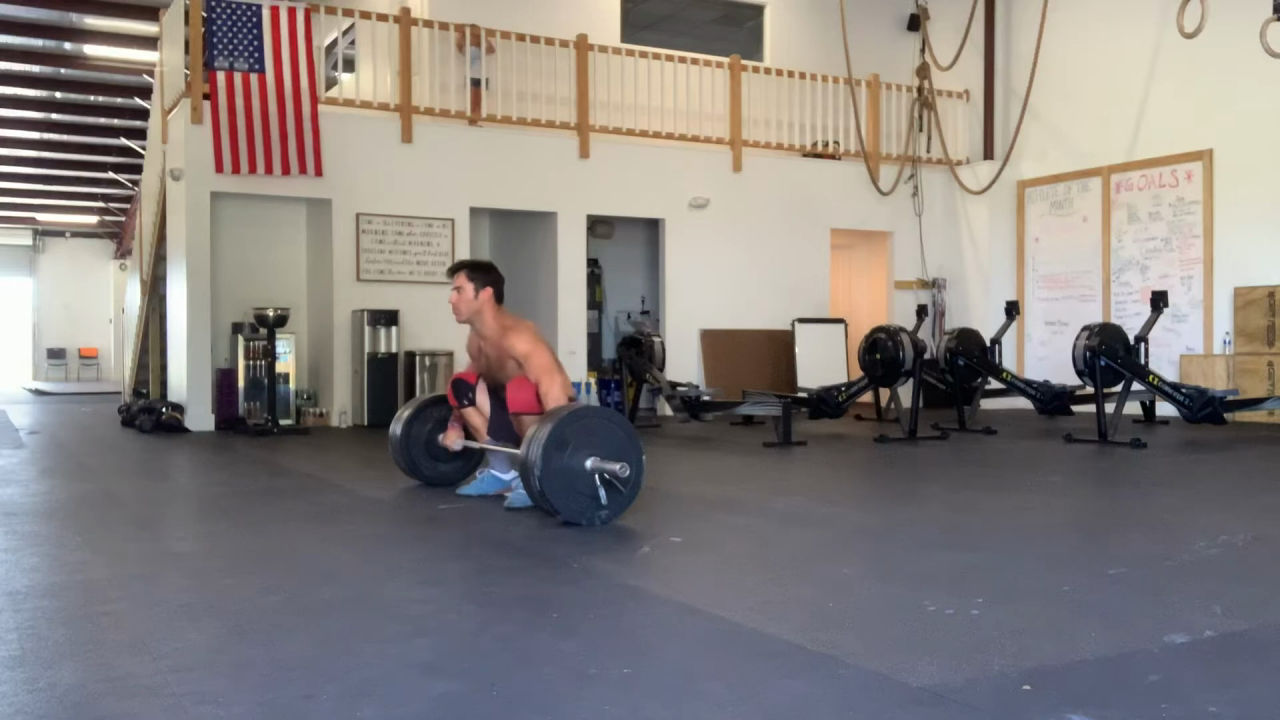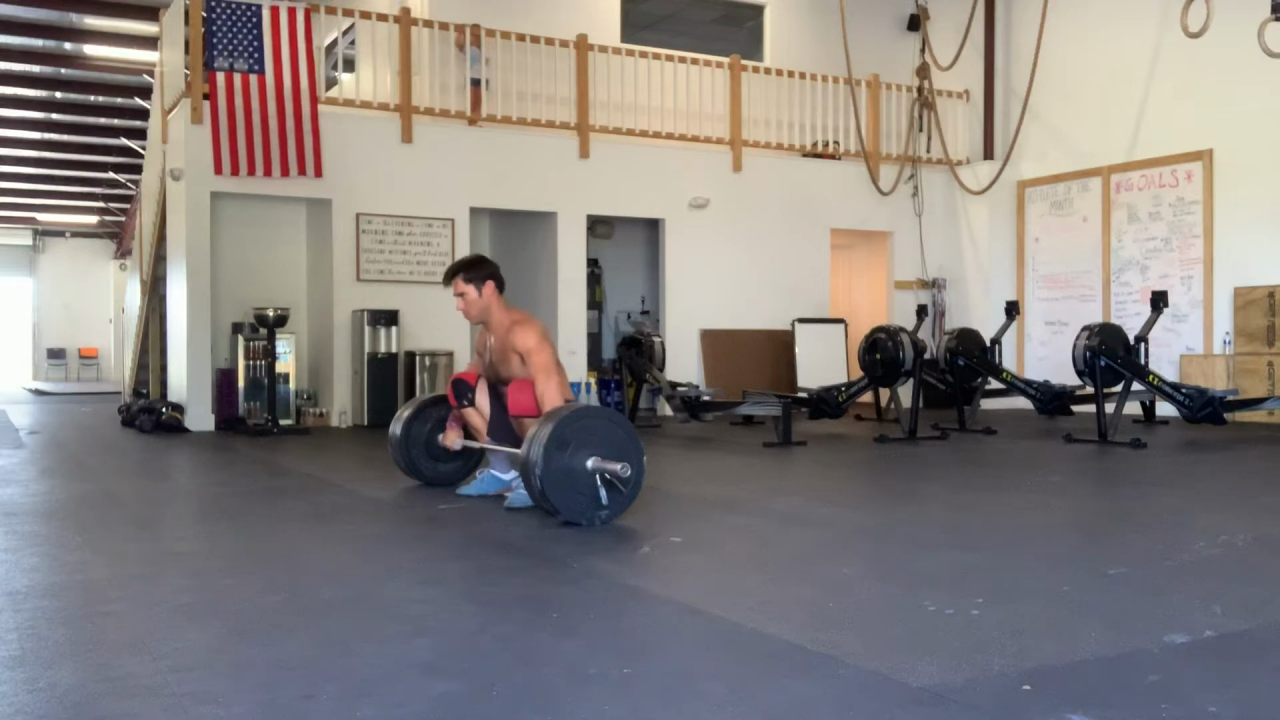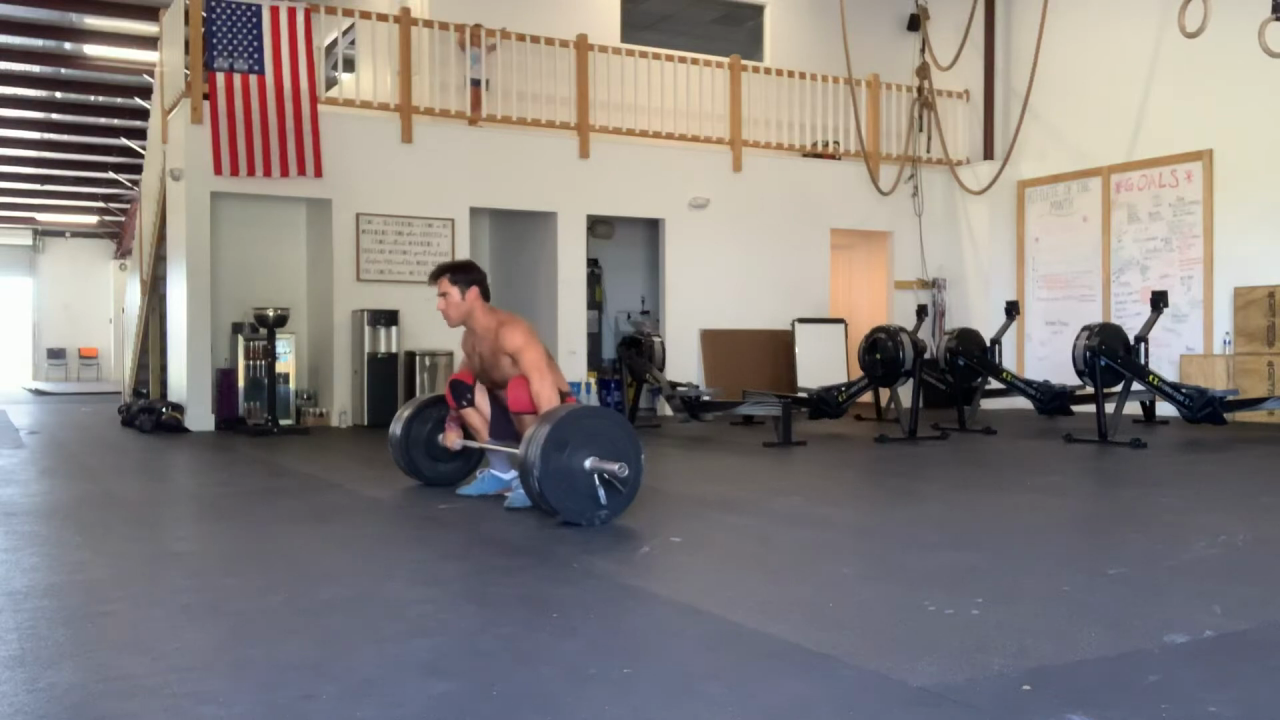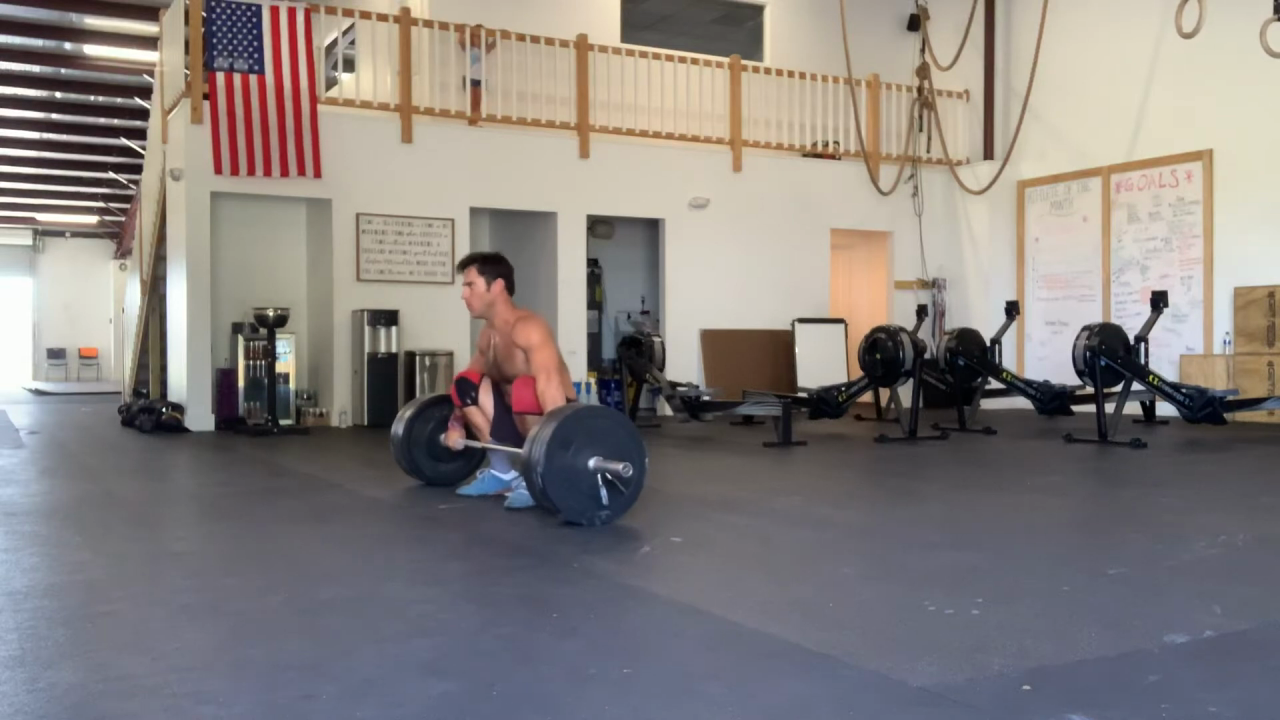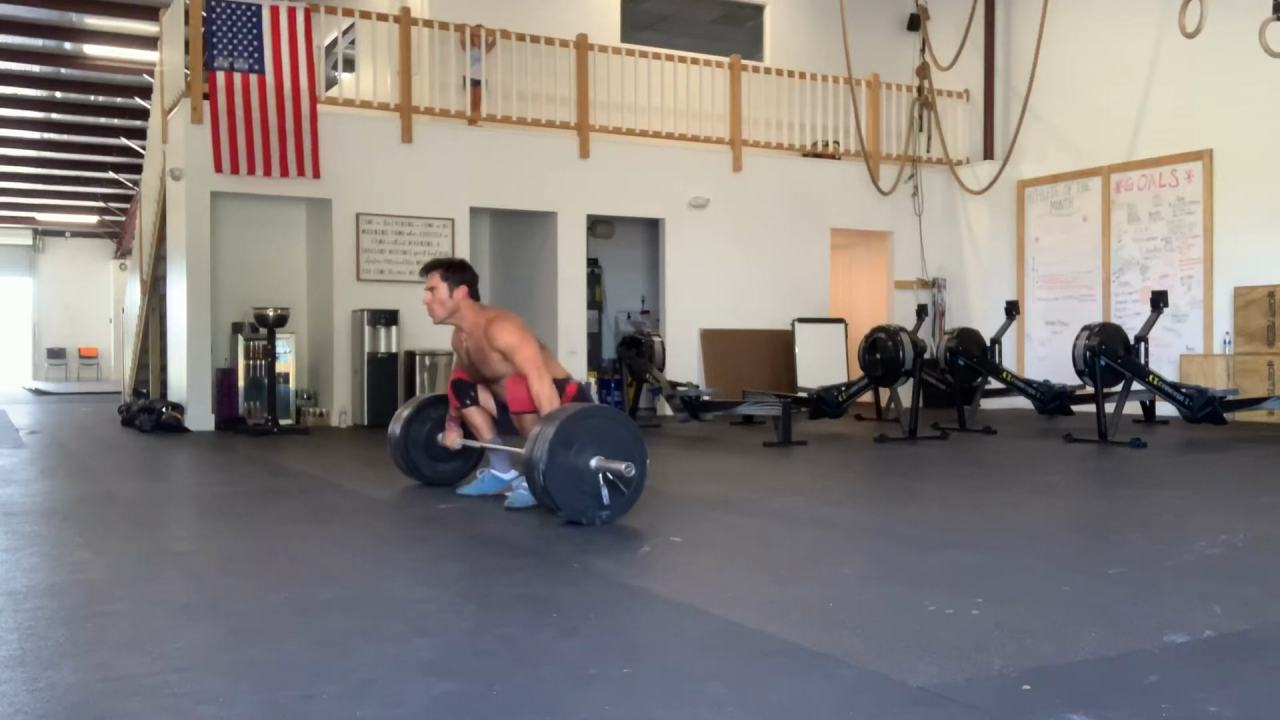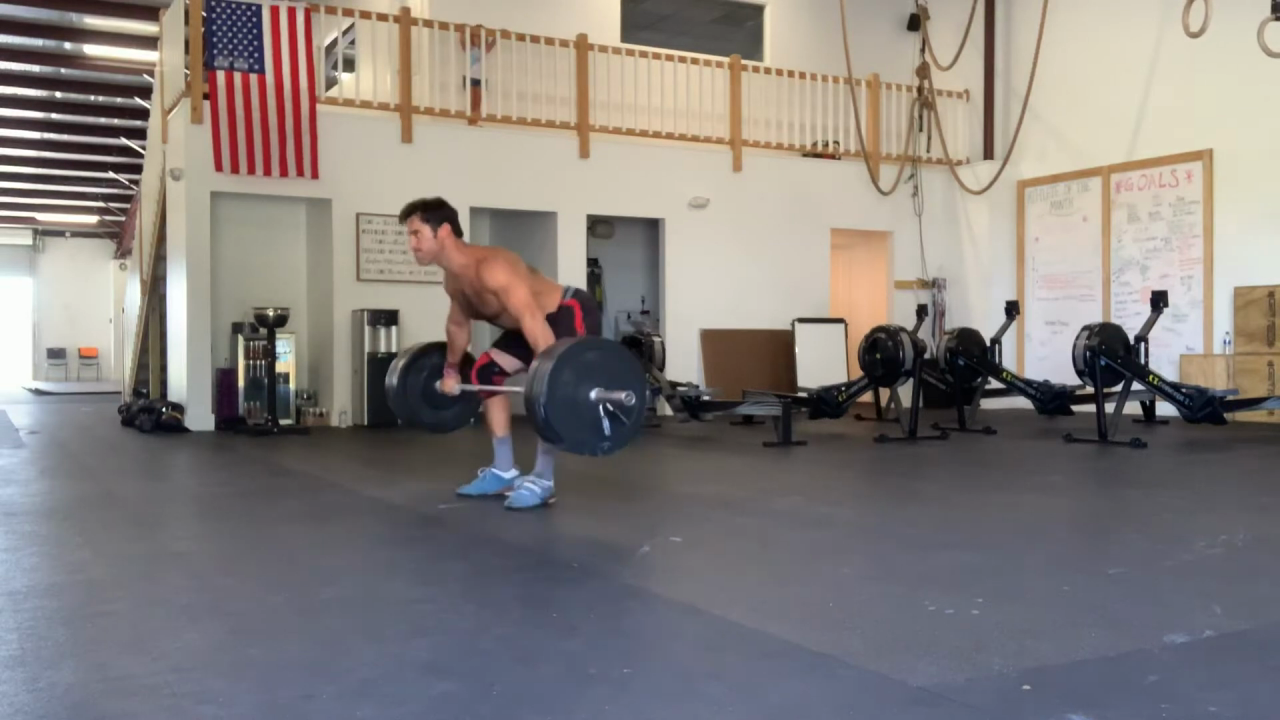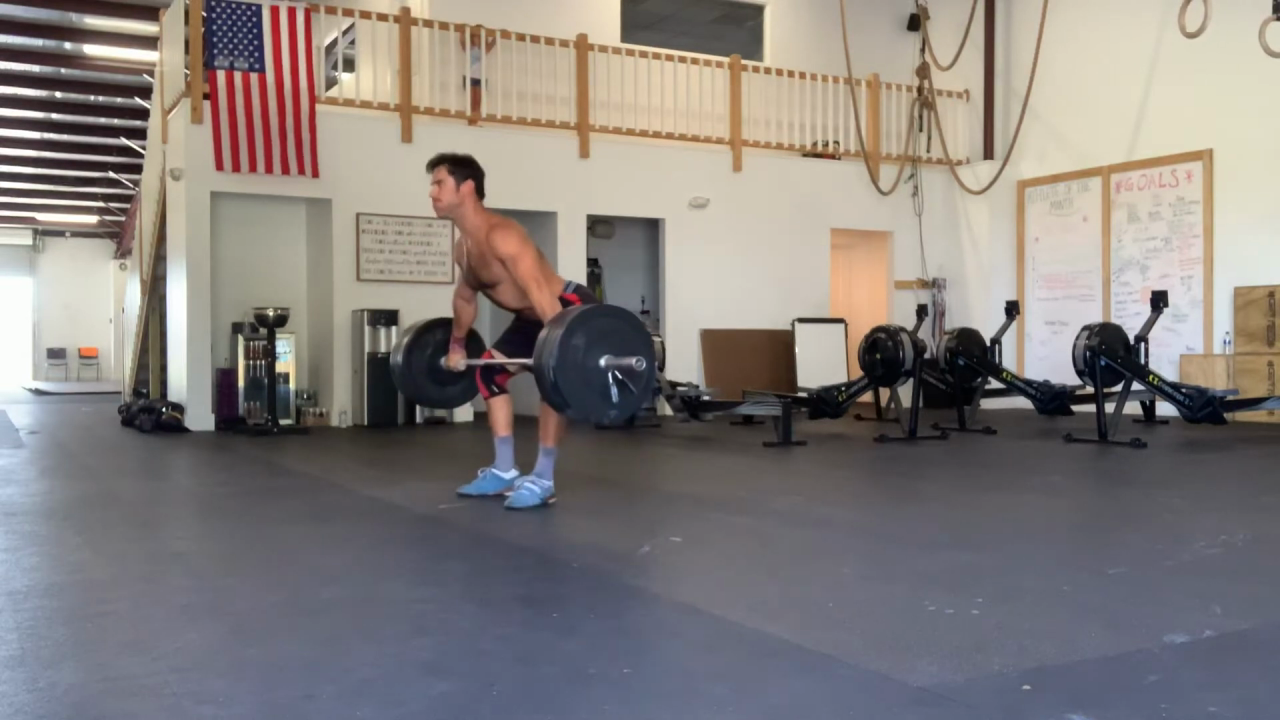
dt=0.7s
person 1, frame 1
left shoulder: (514, 334)
right shoulder: (476, 340)
left elbow: (552, 383)
right elbow: (473, 378)
right wrist: (456, 425)
right hip: (522, 419)
left knee: (519, 389)
right knee: (462, 386)
right ankle: (502, 473)
person 1, frame 2
left shoulder: (523, 330)
right shoulder: (485, 336)
left elbow: (549, 384)
right elbow: (471, 379)
right wrist: (455, 424)
right hip: (522, 421)
left knee: (520, 392)
right knee: (462, 385)
right ankle: (502, 472)
person 1, frame 3
left shoulder: (510, 330)
right shoulder: (471, 339)
left elbow: (543, 383)
right elbow: (466, 377)
right wrist: (453, 424)
right hip: (520, 417)
left knee: (519, 390)
right knee: (459, 387)
right ankle: (503, 472)
person 1, frame 4
left shoulder: (528, 327)
right shoulder: (488, 335)
left elbow: (549, 382)
right elbow: (472, 378)
right wrist: (456, 424)
right hip: (523, 419)
left knee: (523, 390)
right knee: (465, 384)
right ankle: (504, 473)
person 1, frame 5
left shoulder: (499, 327)
right shoulder: (461, 337)
left elbow: (540, 380)
right elbow: (462, 378)
right wrist: (452, 424)
left hip: (567, 403)
left knee: (519, 388)
right knee: (460, 387)
right ankle: (503, 472)
person 1, frame 6
left shoulder: (489, 266)
right shoulder: (453, 278)
left elbow: (533, 320)
right elbow: (457, 324)
right wrist: (451, 371)
left hip: (572, 313)
right hip: (532, 321)
right knee: (485, 372)
left ankle: (542, 480)
right ankle: (504, 472)
person 1, frame 7
left shoulder: (501, 234)
right shoulder: (463, 245)
left elbow: (539, 290)
right elbow: (465, 296)
right wrist: (457, 344)
left hip: (569, 307)
right hip: (531, 317)
right knee: (490, 373)
left ankle: (543, 480)
right ankle: (504, 472)
